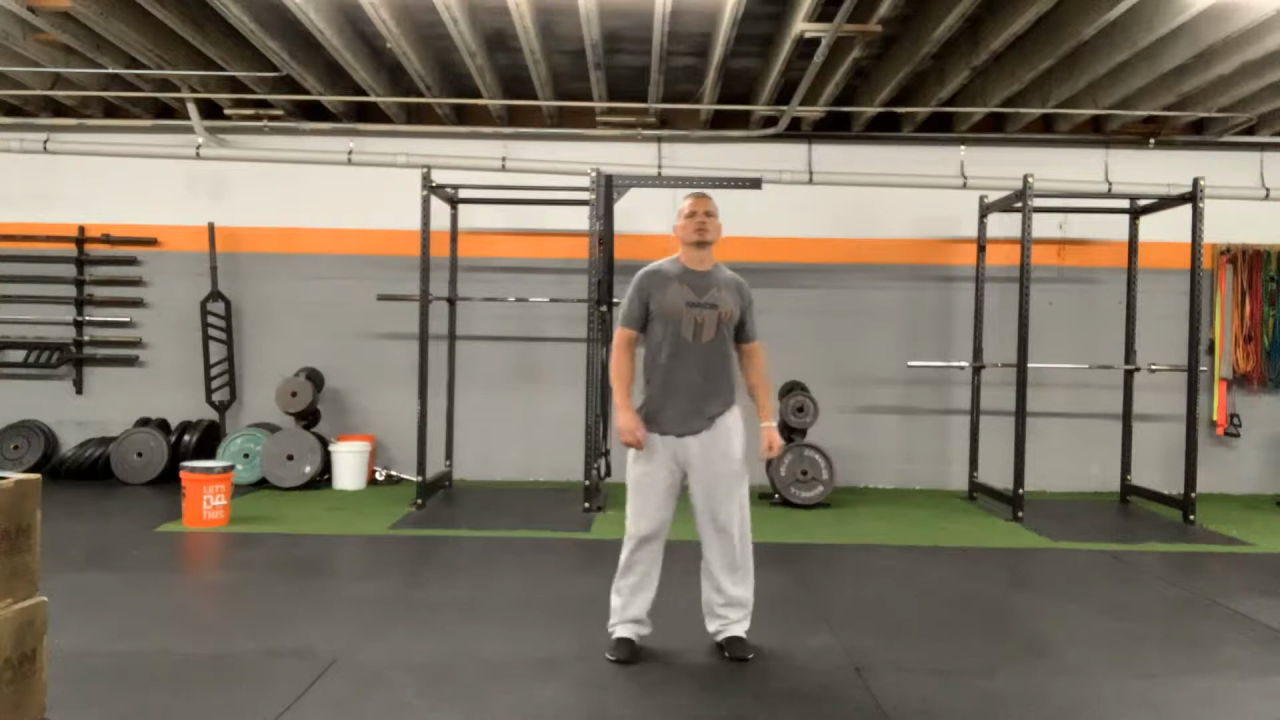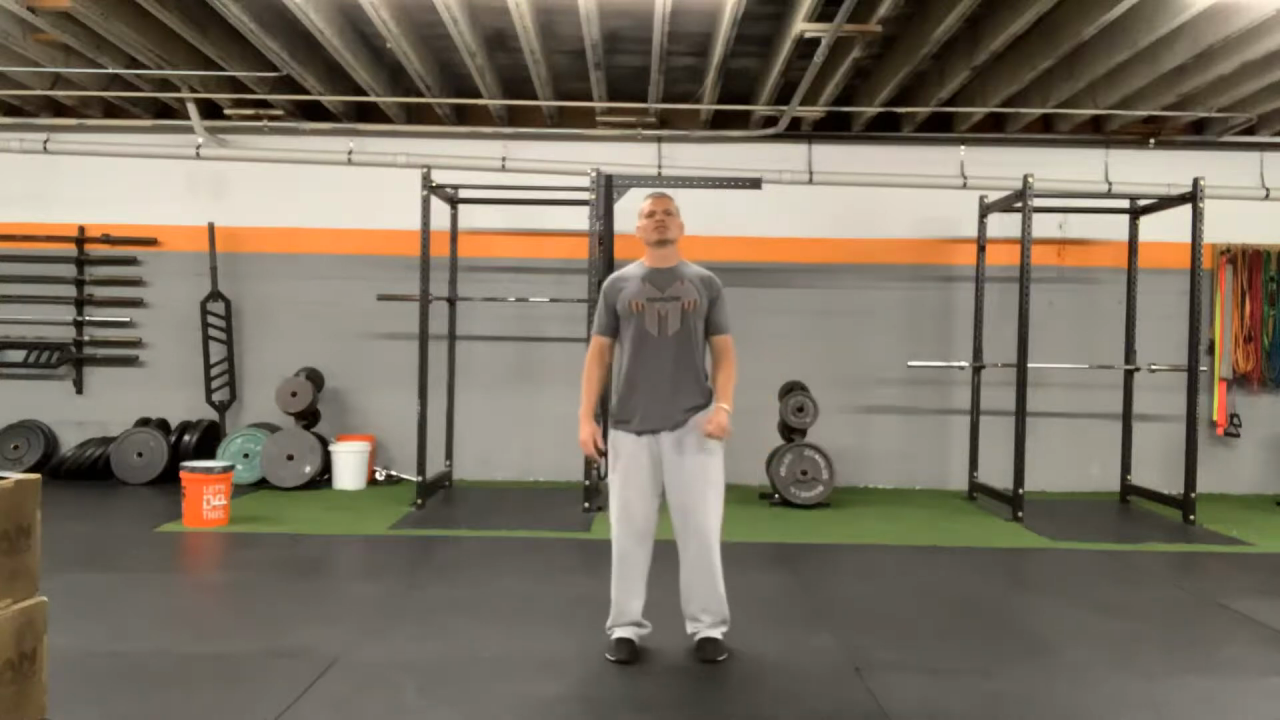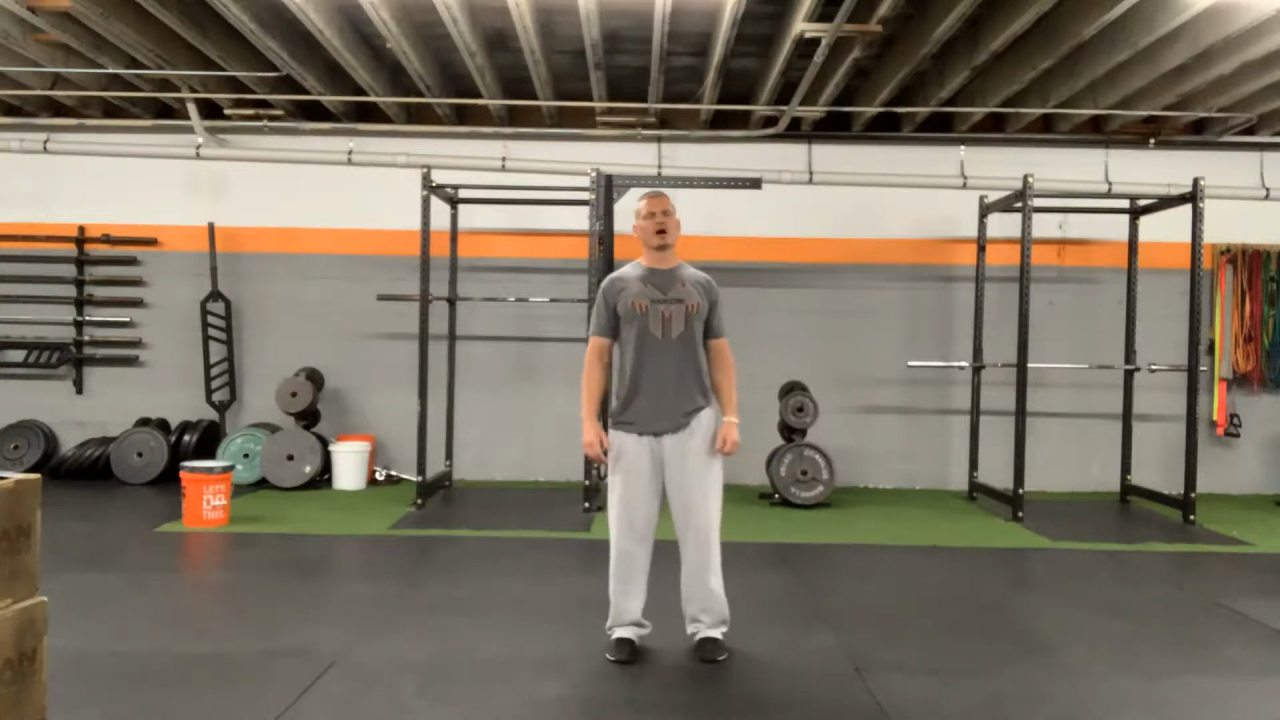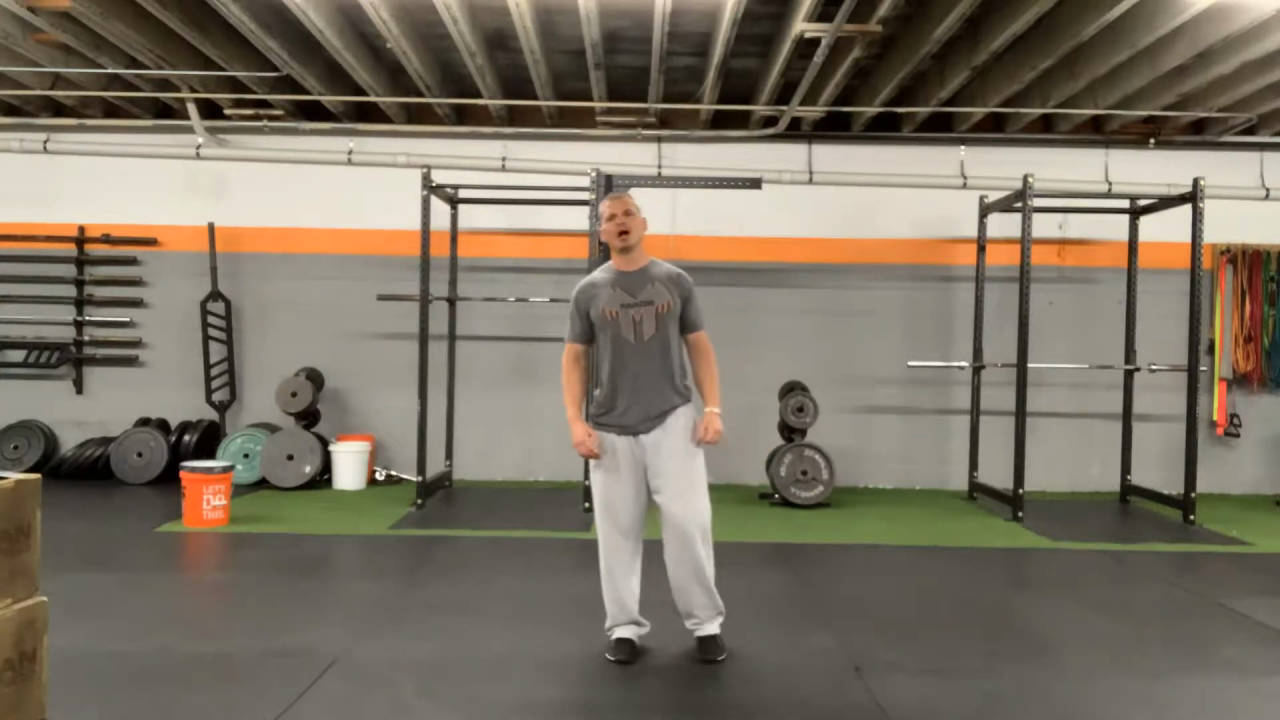
dt=0.7s
person 1, frame 1
left shoulder: (736, 288)
right shoulder: (650, 279)
left elbow: (751, 357)
right elbow: (622, 346)
left wrist: (767, 420)
right wrist: (623, 409)
left hip: (717, 426)
right hip: (655, 429)
left knee: (727, 528)
right knee: (644, 531)
left ankle: (729, 624)
right ankle: (626, 626)
person 1, frame 2
left shoulder: (705, 283)
right shoulder: (618, 284)
left elbow: (724, 352)
right elbow: (599, 353)
left wrist: (722, 406)
right wrist: (587, 418)
left hip: (693, 425)
right hip: (630, 428)
left knee: (700, 531)
right knee: (630, 531)
left ankle: (708, 626)
right ankle: (625, 627)
person 1, frame 3
left shoulder: (703, 286)
right shoulder: (616, 285)
left elbow: (719, 355)
right elbow: (597, 355)
left wrist: (730, 417)
right wrist: (590, 421)
left hip: (695, 425)
right hip: (631, 429)
left knee: (700, 530)
right knee: (629, 531)
left ankle: (708, 626)
right ankle: (625, 626)
person 1, frame 4
left shoulder: (675, 280)
right shoulder: (589, 290)
left elbow: (699, 347)
right elbow: (574, 357)
left wrist: (712, 407)
right wrist: (575, 420)
left hip: (673, 420)
right hip: (611, 429)
left knee: (687, 521)
right knee: (618, 531)
left ankle: (706, 622)
right ankle: (624, 625)
